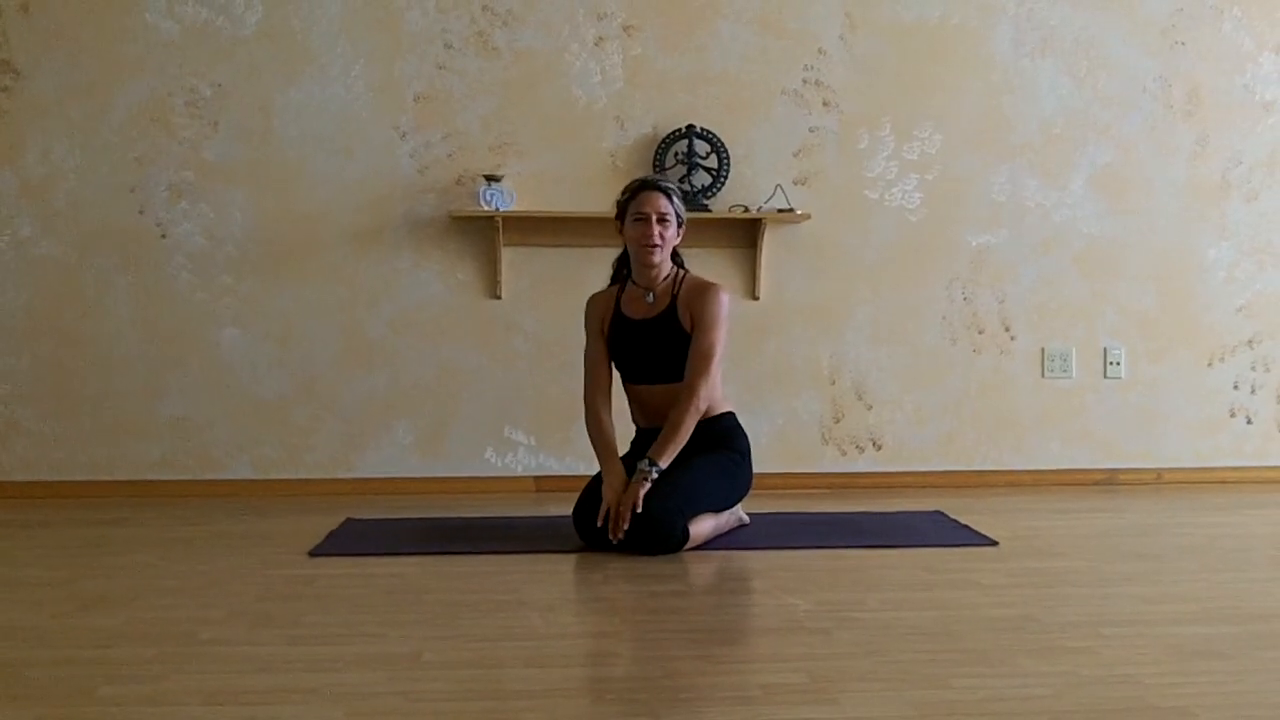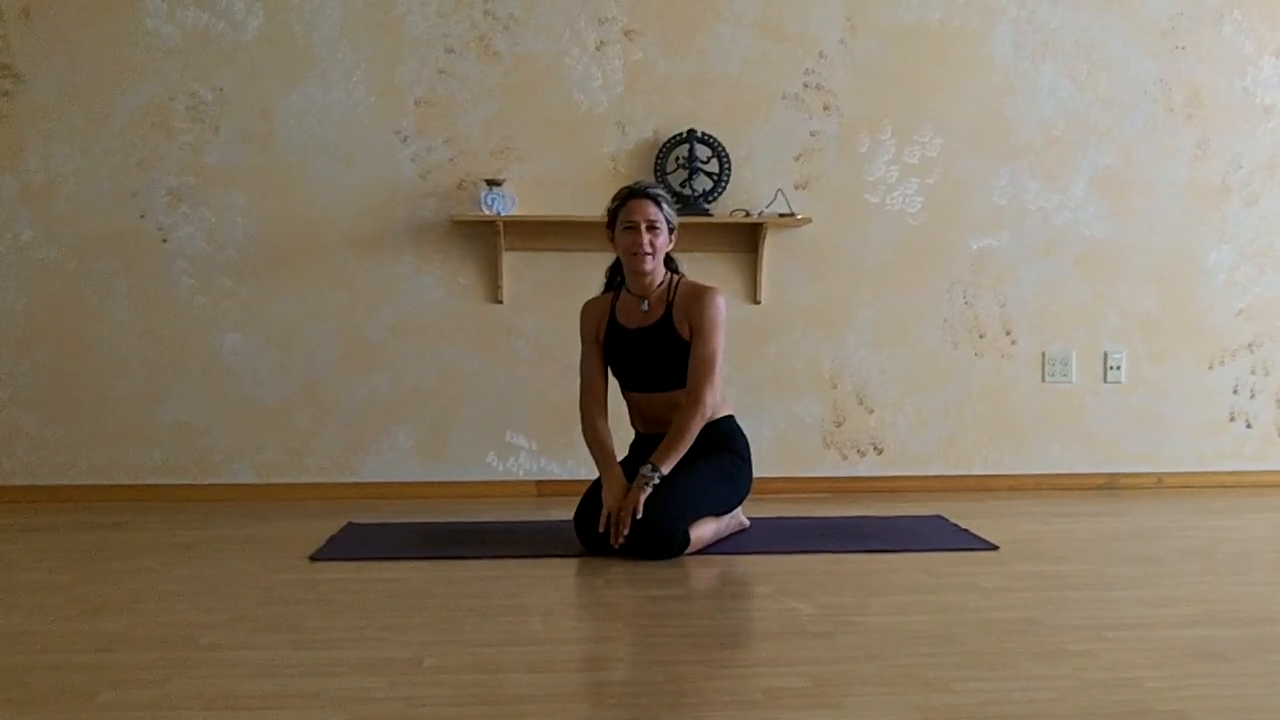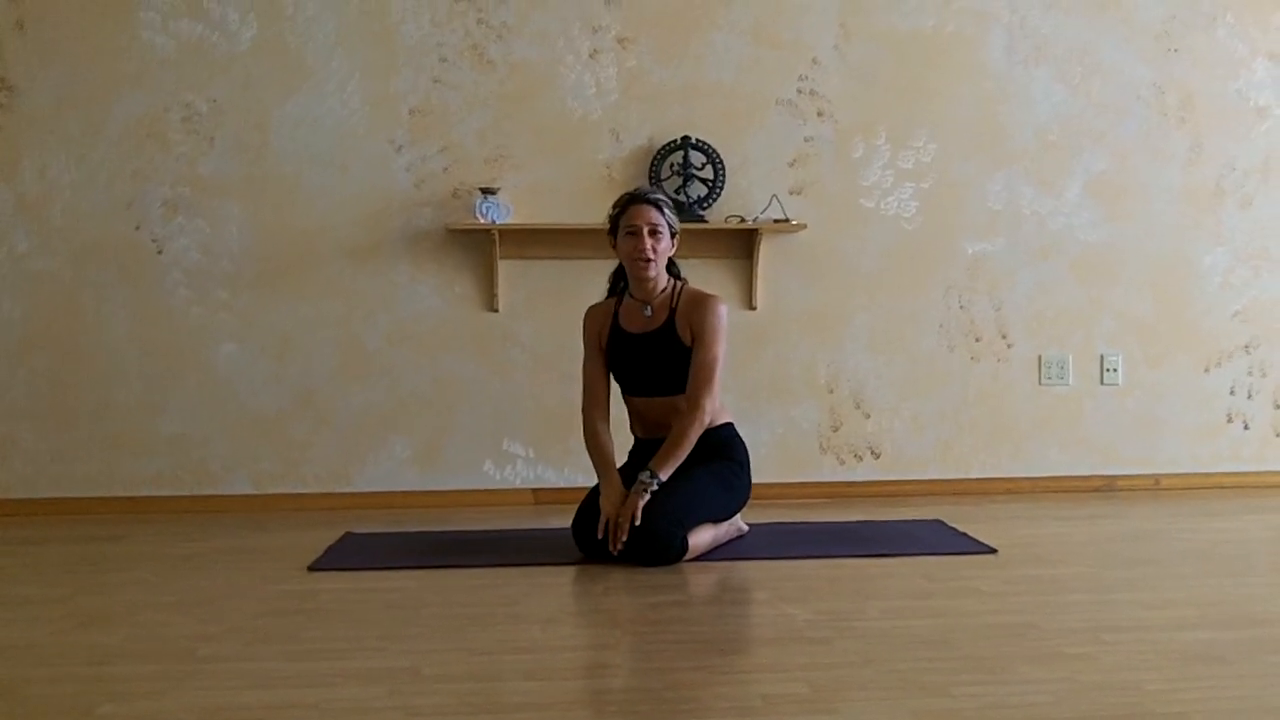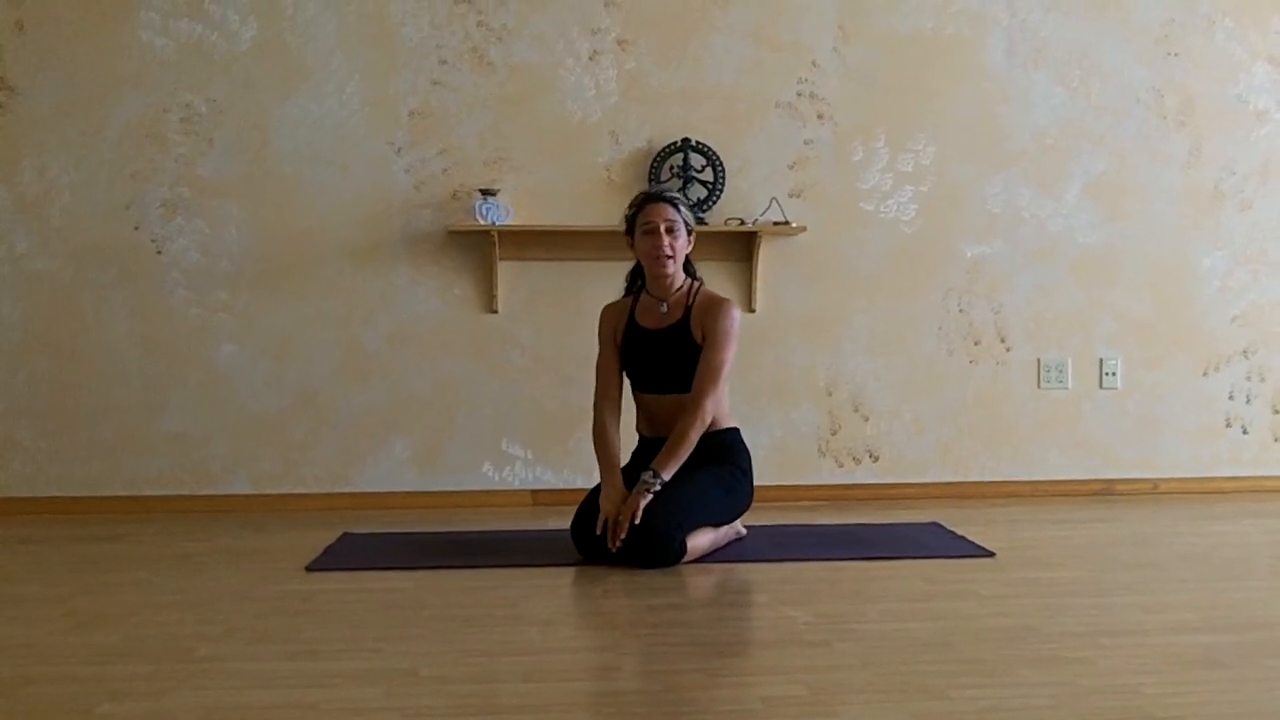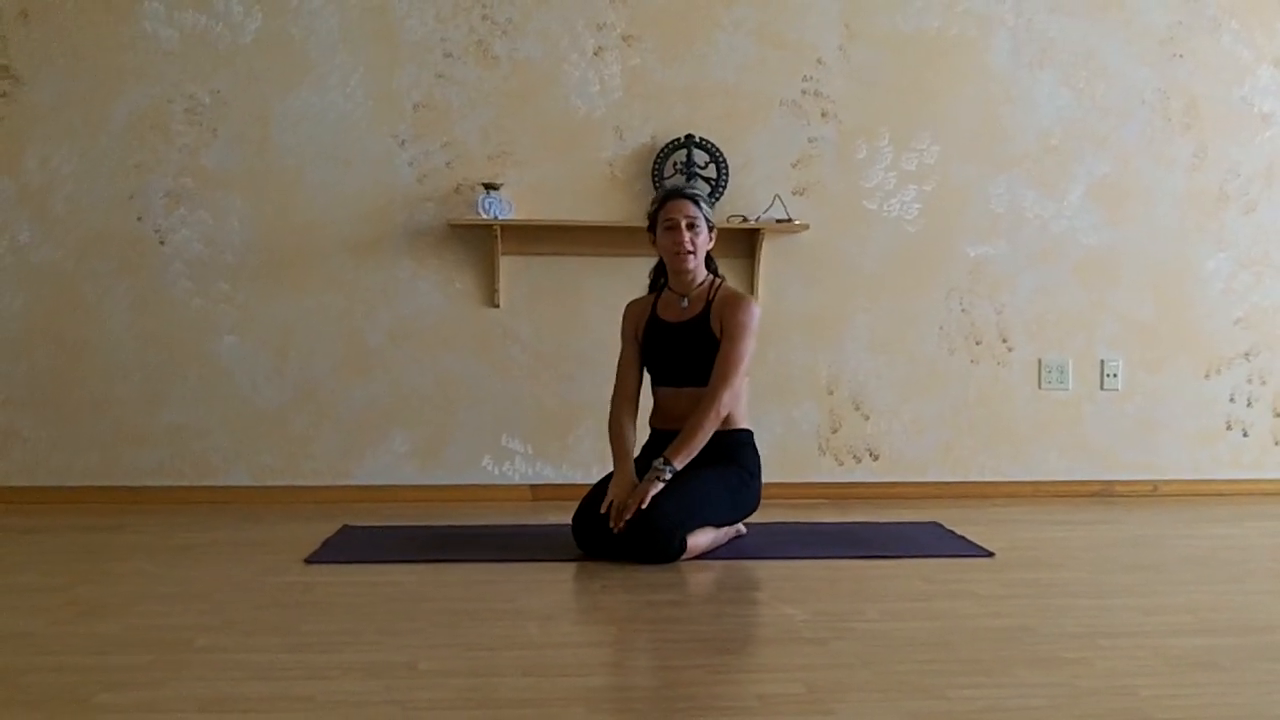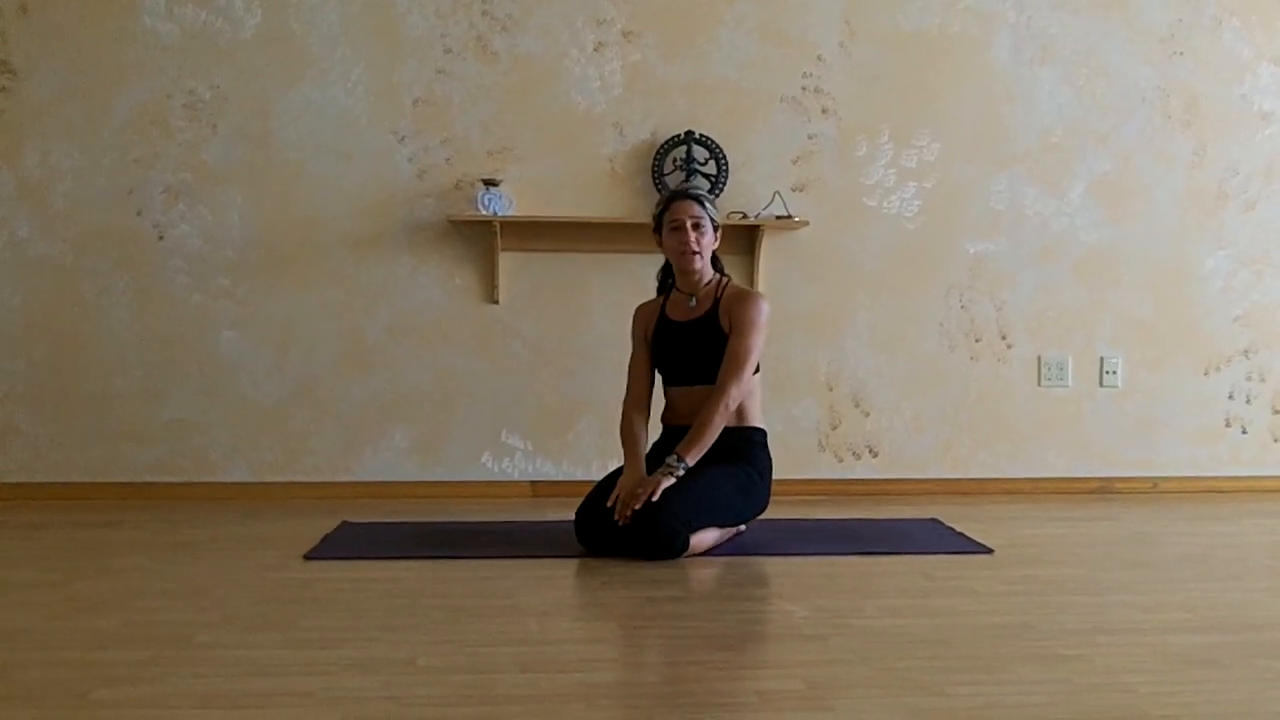
dt=0.4s
person 1, frame 1
left shoulder: (706, 296)
right shoulder: (601, 306)
left elbow: (695, 397)
right elbow: (596, 401)
left wrist: (647, 473)
right wrist: (613, 473)
left hip: (716, 444)
right hip: (649, 445)
left knee: (650, 522)
right knee: (593, 522)
left ankle: (725, 515)
person 1, frame 2
left shoulder: (702, 301)
right shoulder: (596, 313)
left elbow: (701, 404)
right elbow: (592, 409)
left wrist: (649, 479)
right wrist: (613, 478)
left hip: (715, 447)
right hip: (648, 449)
left knee: (652, 527)
right knee: (594, 528)
left ankle: (727, 518)
person 1, frame 3
left shoulder: (704, 309)
right shoulder: (599, 318)
left elbow: (700, 410)
right elbow: (594, 413)
left wrist: (647, 485)
right wrist: (611, 485)
left hip: (714, 455)
right hip: (647, 455)
left knee: (649, 533)
right knee: (591, 534)
left ankle: (725, 524)
person 1, frame 4
left shoulder: (717, 311)
right shoulder: (615, 316)
left elbow: (702, 409)
right elbow: (606, 409)
left wrist: (649, 485)
right wrist: (612, 483)
left hip: (717, 458)
right hip: (651, 455)
left knee: (648, 533)
right knee: (590, 534)
left ankle: (723, 528)
person 1, frame 5
left shoulder: (737, 306)
right shoulder: (638, 312)
left elbow: (718, 403)
right elbow: (623, 402)
left wrist: (661, 474)
right wrist: (625, 472)
left hip: (728, 457)
right hip: (659, 451)
left knee: (649, 527)
right knee: (591, 528)
left ankle: (723, 526)
person 1, frame 6
left shoulder: (746, 303)
right shoulder: (647, 315)
left elbow: (727, 398)
right elbow: (636, 404)
left wrist: (672, 470)
right wrist: (635, 469)
left hip: (738, 456)
right hip: (671, 448)
left knee: (654, 524)
right knee: (593, 524)
left ankle: (725, 524)
right ankle: (715, 521)
